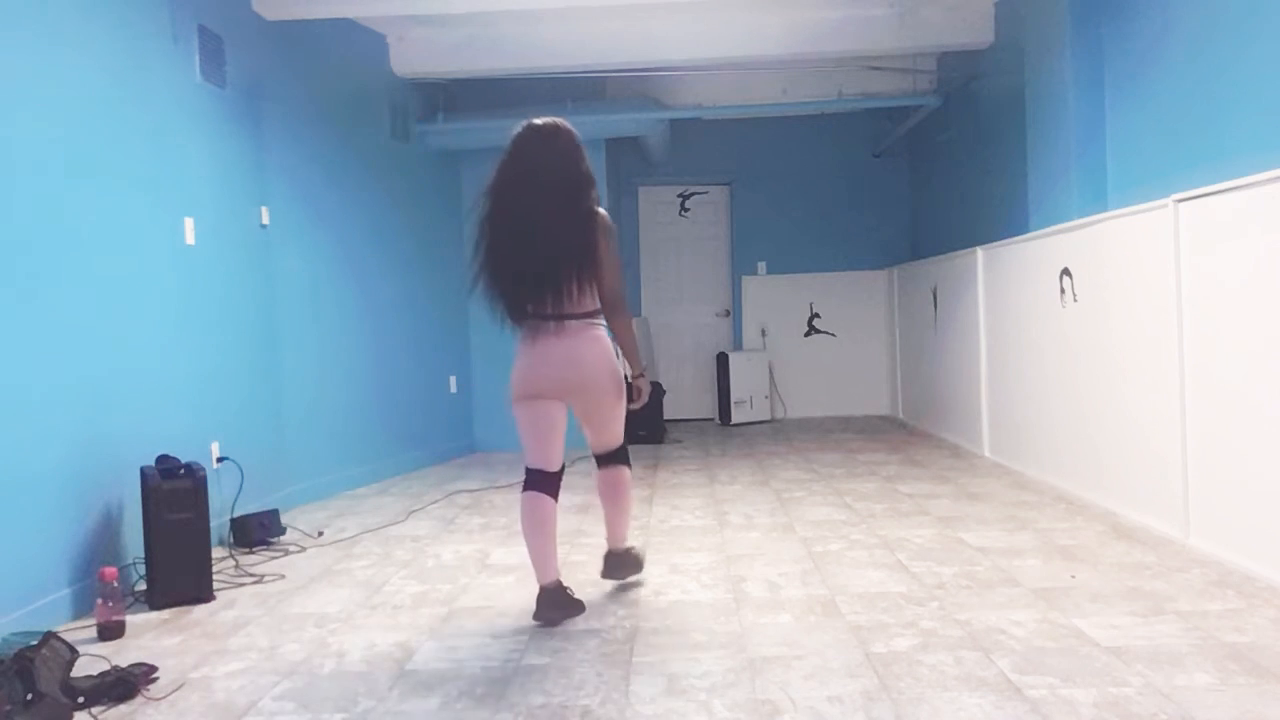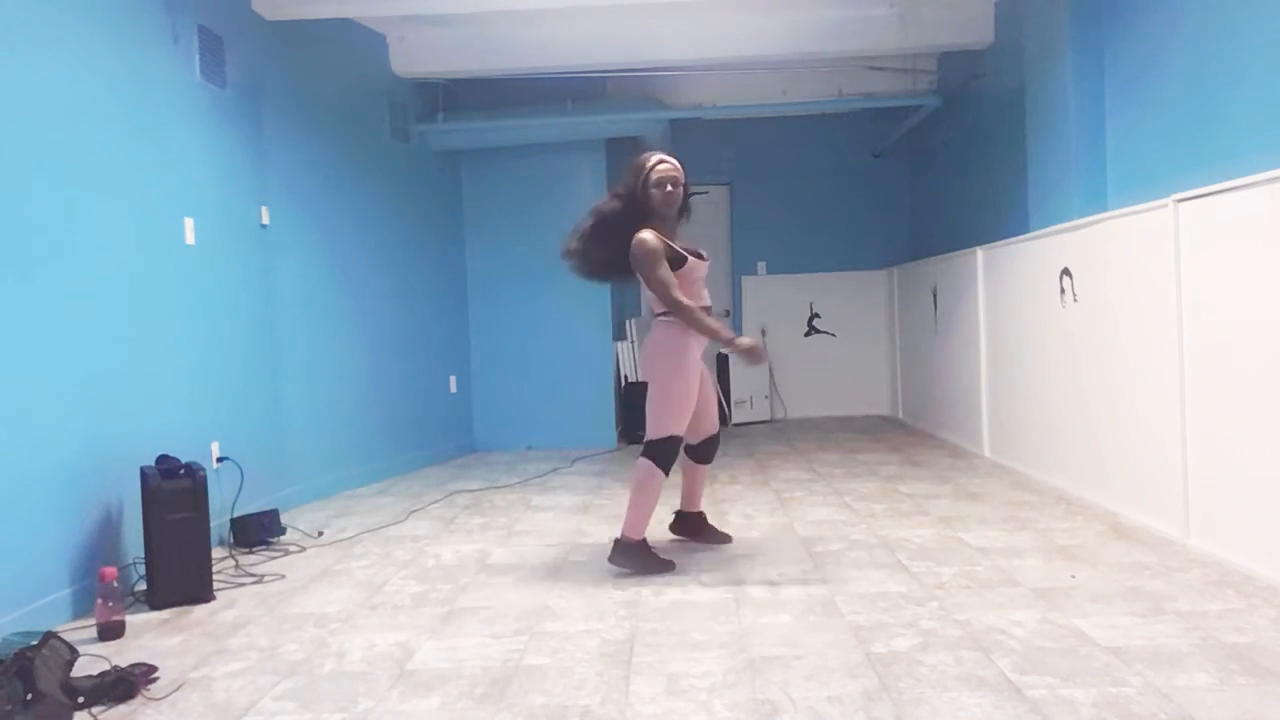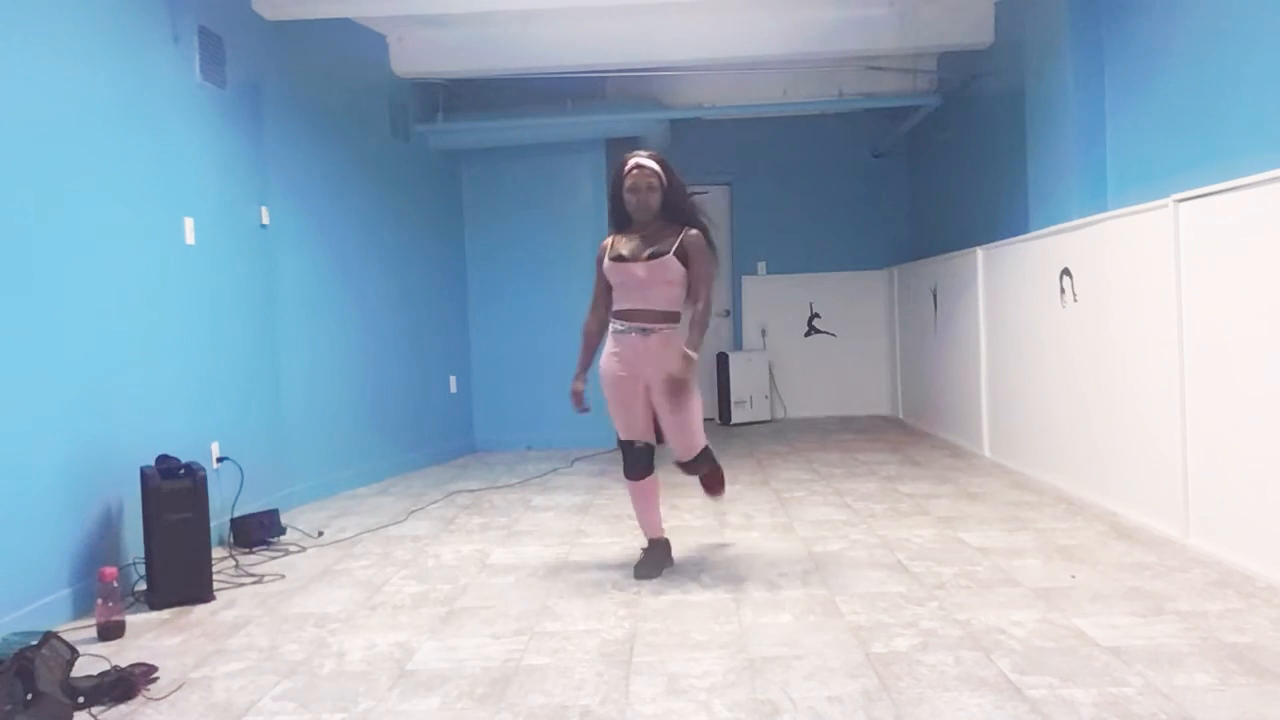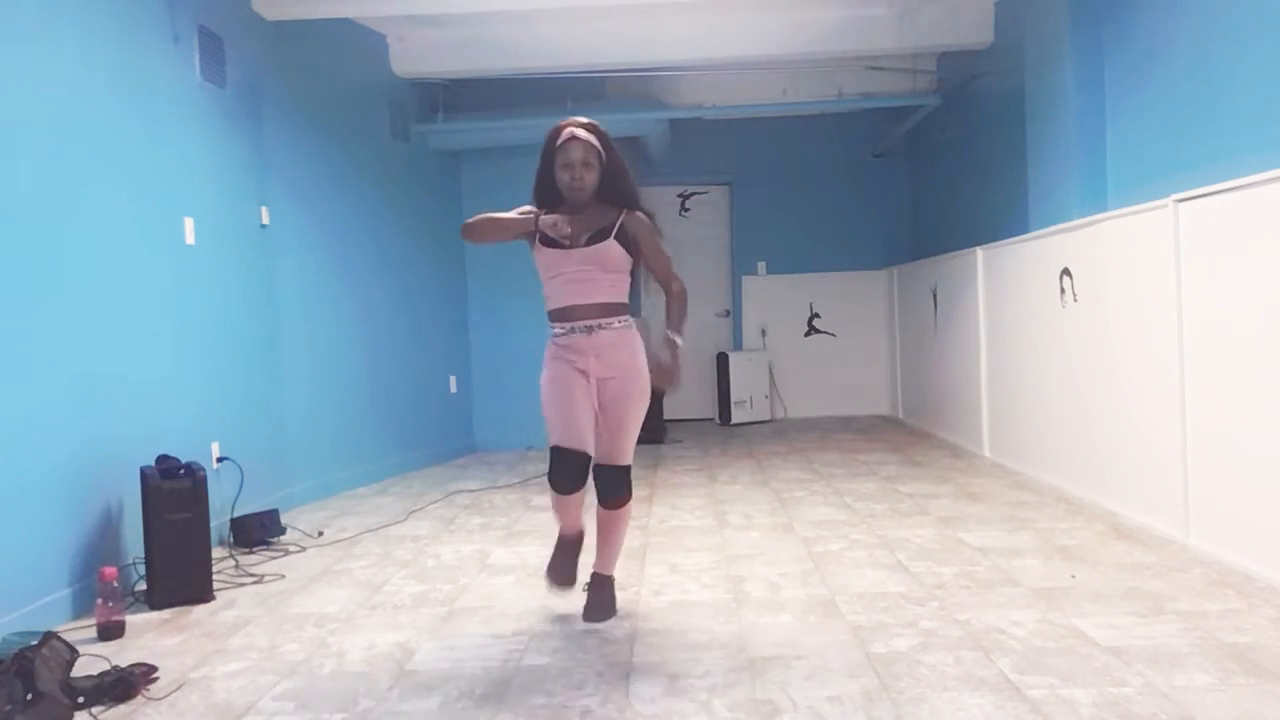
dt=1s
person 1, frame 1
left shoulder: (505, 224)
right shoulder: (593, 220)
left elbow: (511, 298)
right elbow: (613, 303)
right wrist: (637, 368)
left hip: (532, 359)
right hip: (587, 353)
left knee: (540, 472)
right knee: (612, 453)
left ankle: (550, 588)
right ankle: (618, 551)
person 1, frame 2
left shoulder: (668, 239)
right shoulder: (646, 242)
right elbow: (677, 303)
right wrist: (733, 340)
left hip: (689, 349)
right hip: (674, 347)
left knee: (706, 436)
right knee: (663, 442)
left ankle: (690, 517)
right ankle: (629, 542)
person 1, frame 3
left shoulder: (689, 239)
right shoulder: (610, 246)
left elbow: (702, 303)
right elbow: (596, 313)
left wrist: (688, 357)
right wrist: (581, 373)
left hip: (669, 353)
right hip: (619, 354)
left knee: (687, 450)
right knee: (635, 450)
left ankle: (705, 461)
right ankle: (656, 543)
person 1, frame 4
left shoulder: (630, 222)
right shoulder: (538, 220)
left elbow: (673, 286)
right elbow: (472, 230)
left wrist: (671, 345)
right wrist: (537, 224)
left hip: (620, 351)
right hip: (564, 354)
left knee: (614, 471)
right knee: (569, 460)
left ankle: (603, 577)
right ankle: (569, 536)
